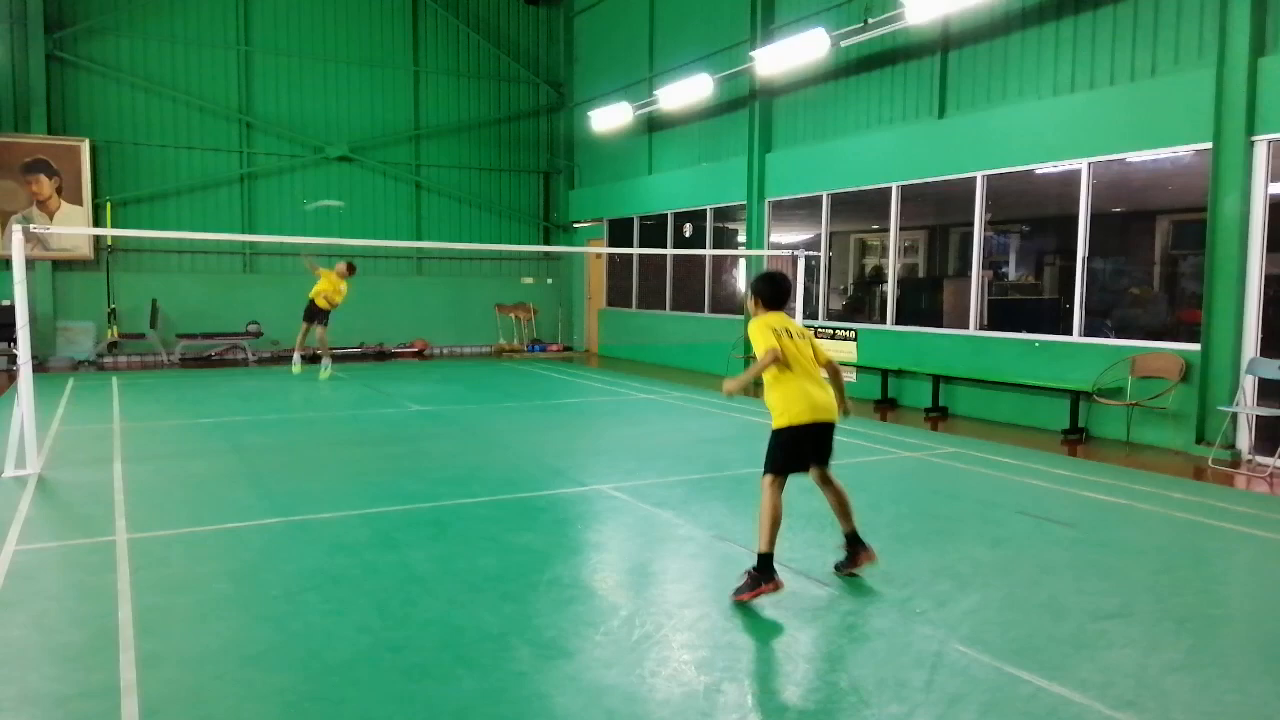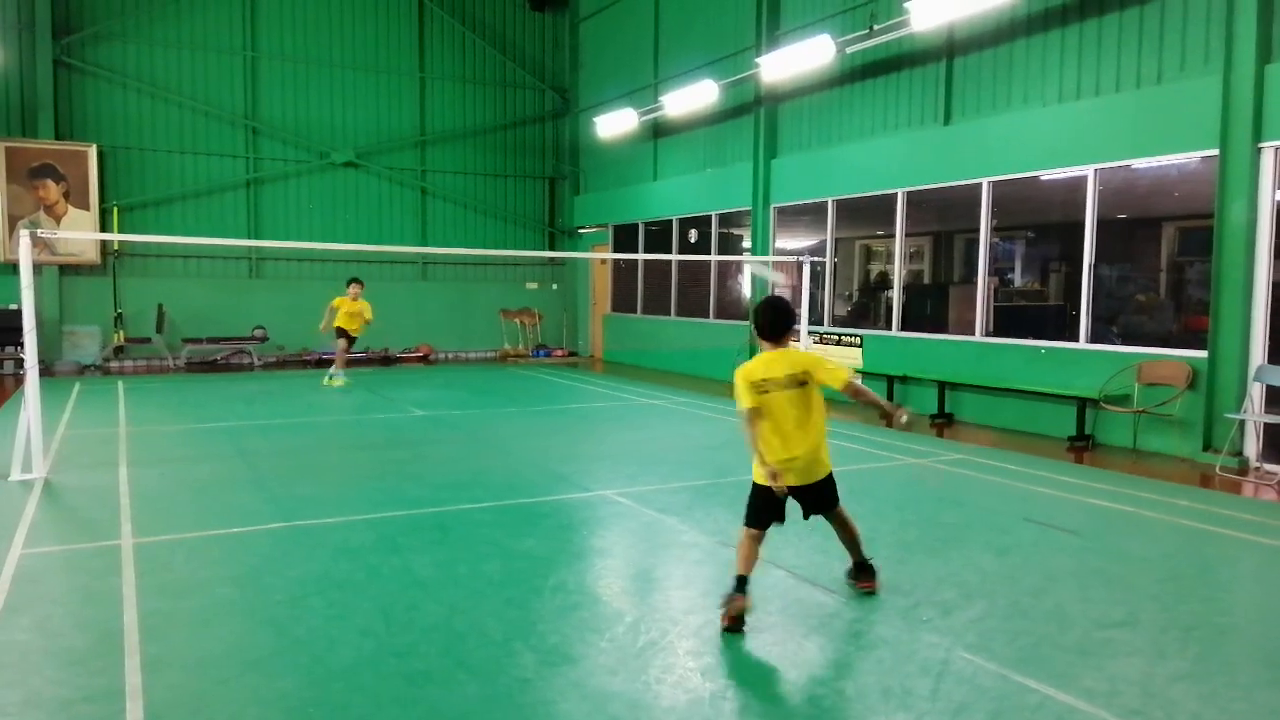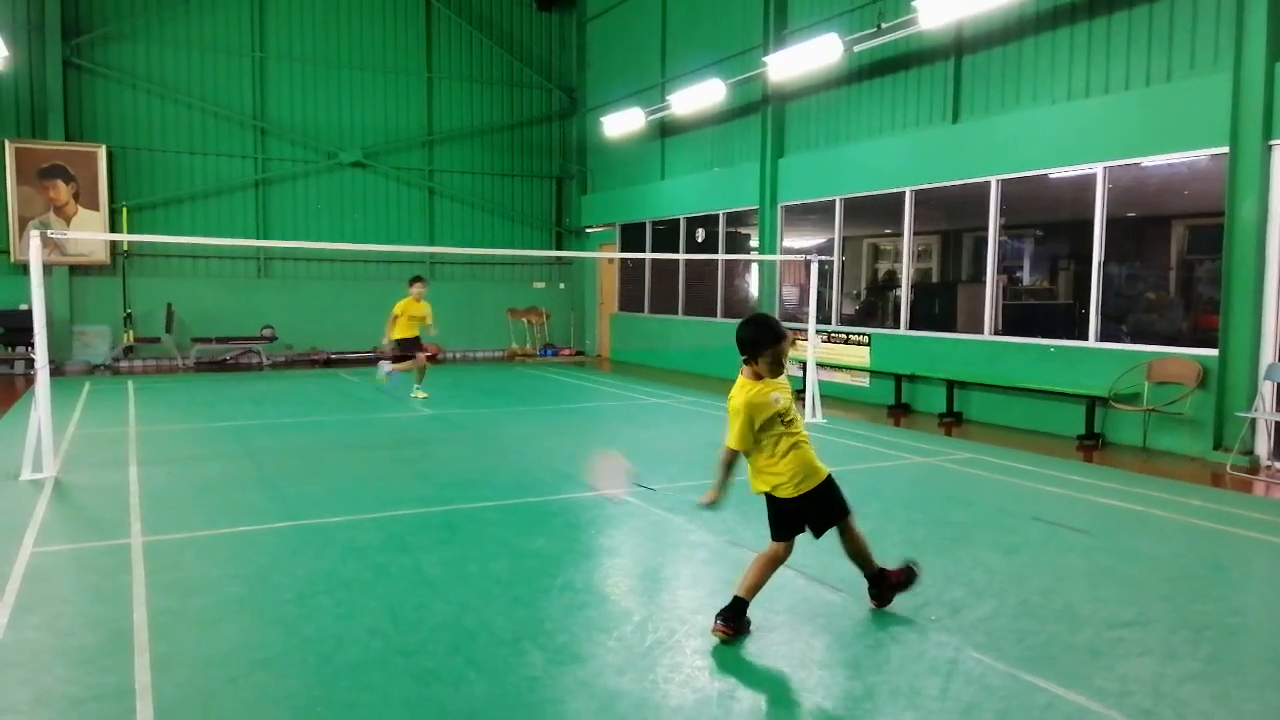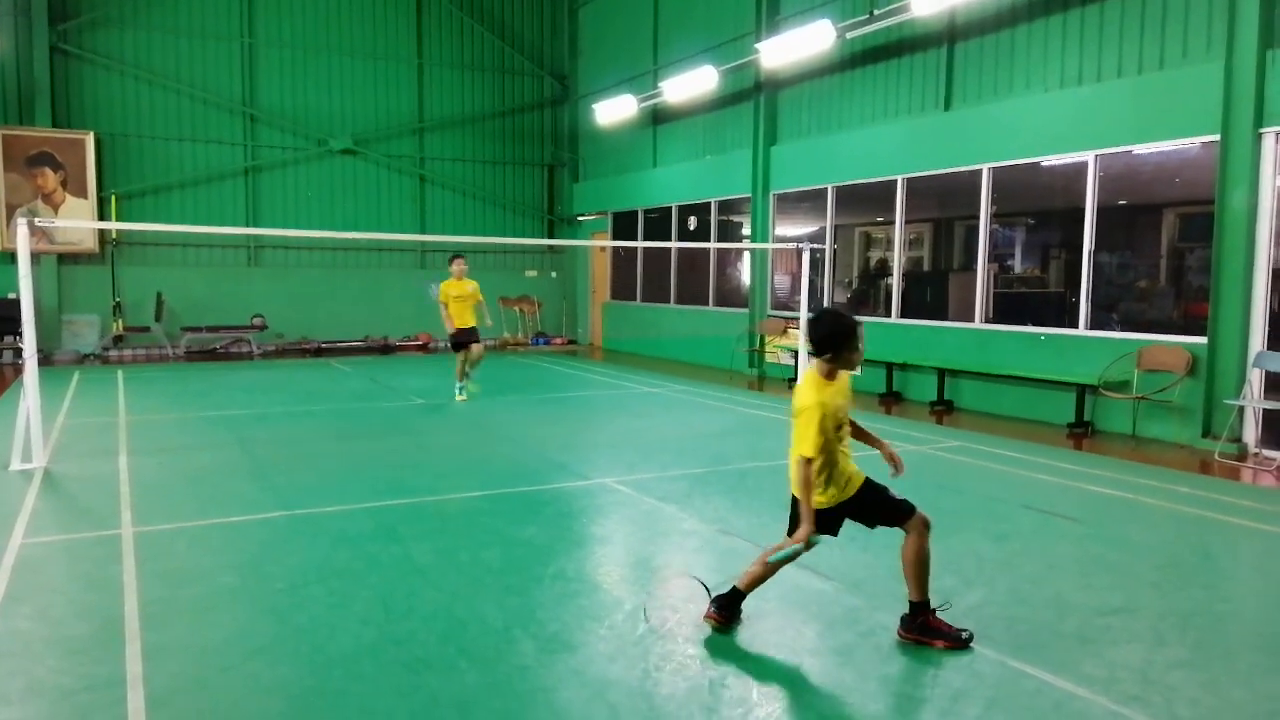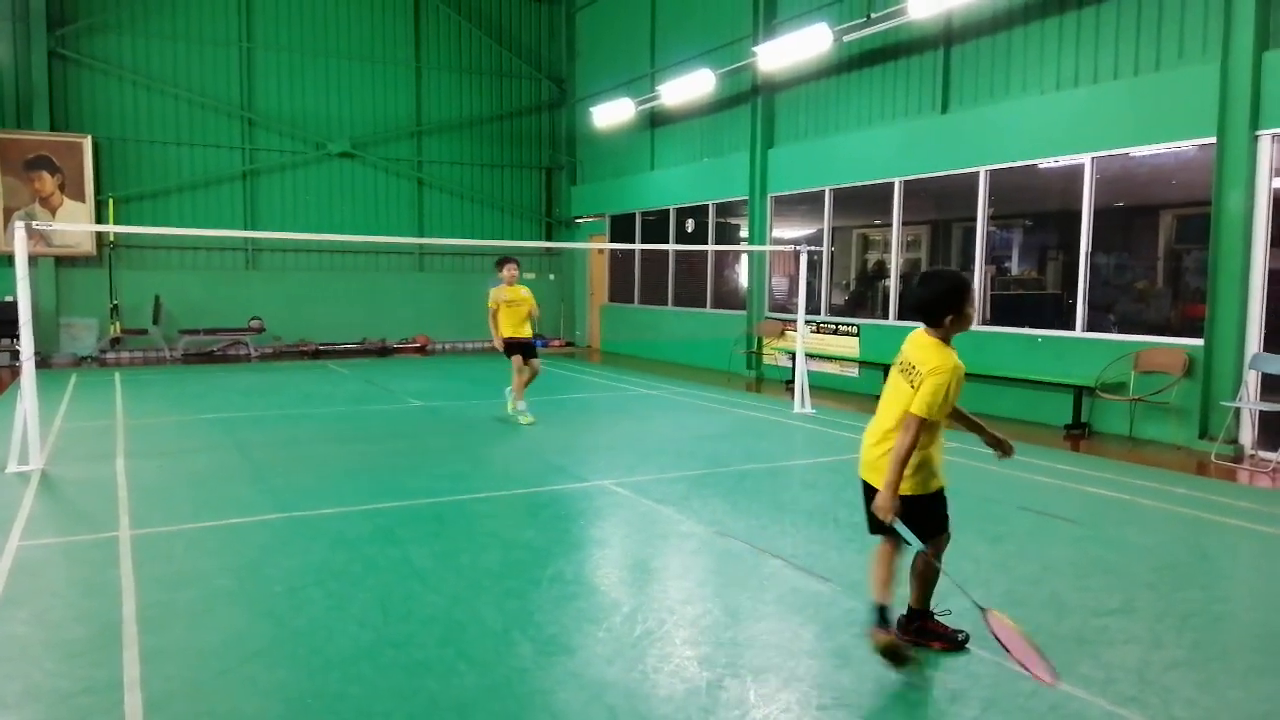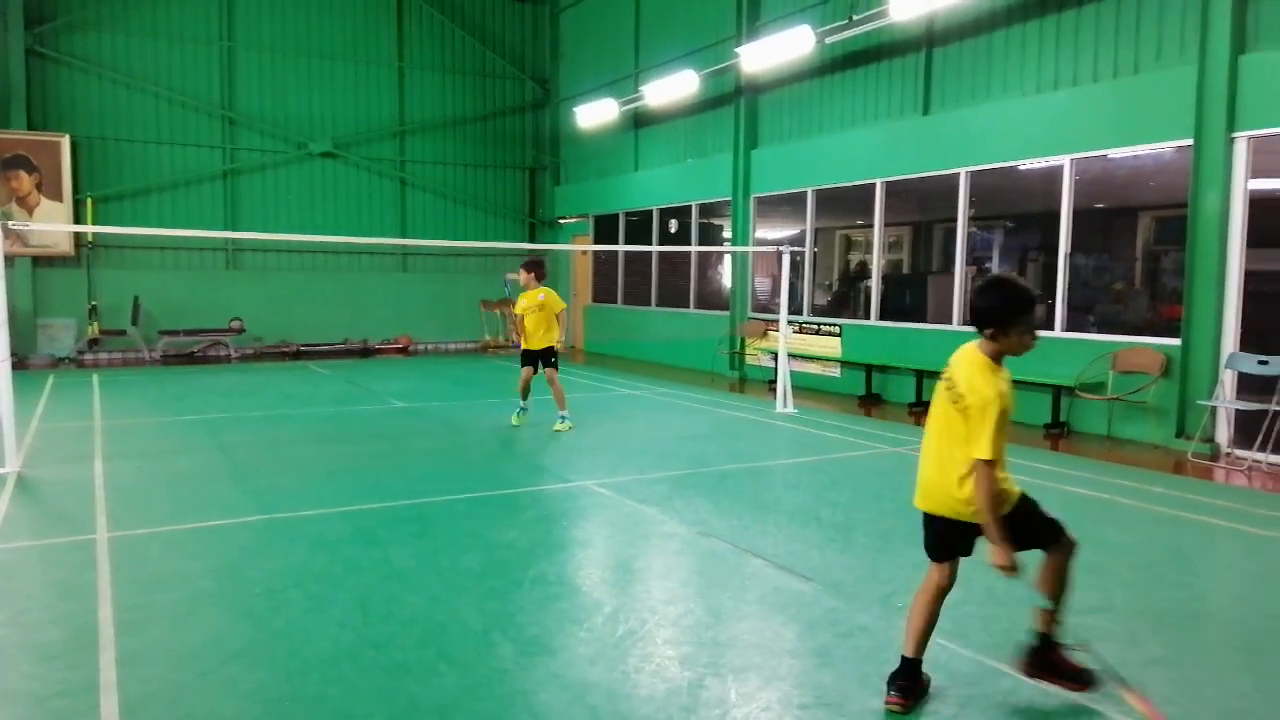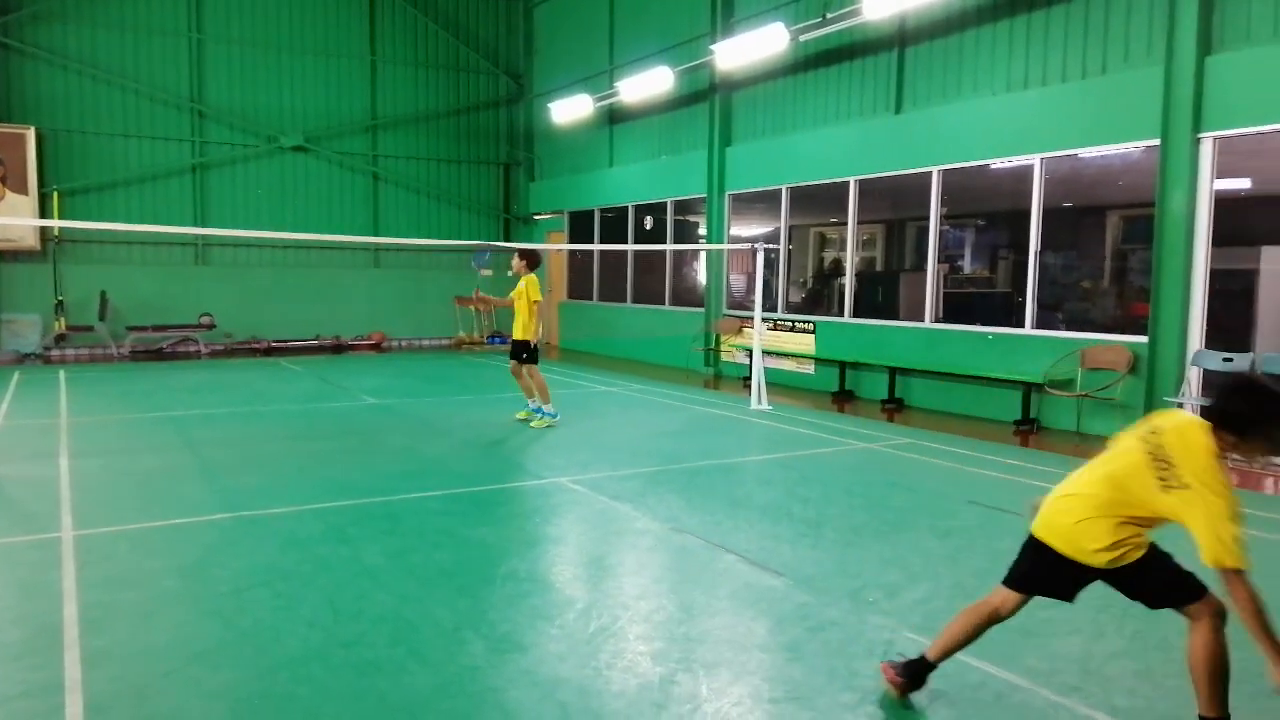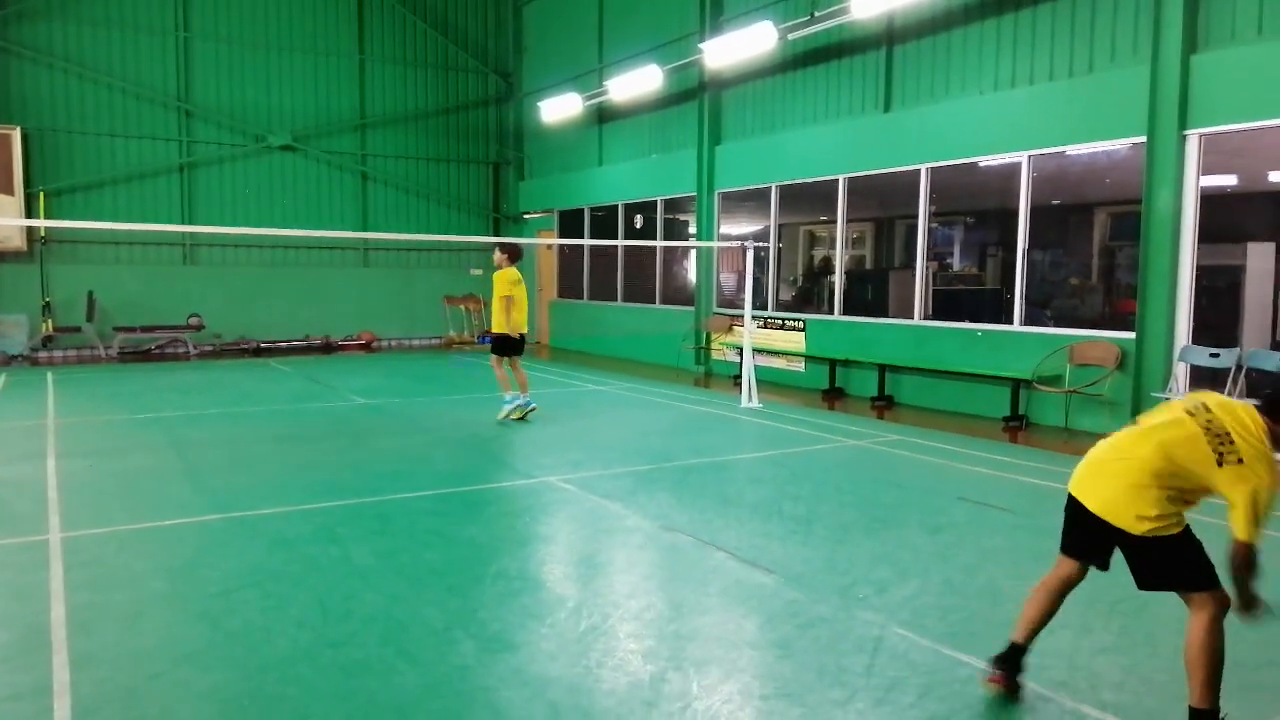
dt=0.4s
person 1, frame 1
left shoulder: (760, 325)
right shoulder: (798, 328)
left elbow: (772, 356)
right elbow: (832, 366)
left wrist: (740, 381)
right wrist: (842, 400)
left hip: (795, 415)
right hip: (824, 410)
left knee: (772, 483)
right knee: (822, 475)
left ankle: (764, 570)
right ankle: (855, 545)
person 1, frame 2
left shoulder: (745, 373)
right shoulder: (807, 359)
left elbow: (747, 421)
right elbow: (850, 386)
left wrist: (764, 464)
right wrist: (889, 409)
left hip: (774, 471)
right hip: (811, 464)
left knee: (751, 534)
right knee: (833, 513)
left ankle: (739, 590)
right ankle: (862, 571)
person 1, frame 3
left shoulder: (772, 376)
right shoulder: (744, 401)
right elbow: (733, 451)
right wrist: (718, 489)
left hip: (796, 476)
right hip: (794, 480)
left knee: (784, 545)
right knee: (841, 524)
left ankle: (747, 612)
right ankle: (871, 584)
person 1, frame 4
left shoulder: (833, 374)
right shoulder: (814, 402)
right elbow: (804, 462)
left wrist: (880, 445)
right wrist: (808, 520)
left hip: (835, 480)
right hip: (825, 487)
left knee: (794, 544)
right knee: (917, 525)
left ankle: (728, 602)
right ankle: (918, 619)
person 1, frame 5
left shoulder: (915, 341)
right shoulder: (946, 364)
right elbow: (912, 427)
left wrist: (986, 433)
right wrist: (891, 489)
left hip: (875, 460)
right hip: (908, 471)
left knee: (889, 540)
right knee: (934, 542)
left ankle: (883, 618)
right ankle: (918, 621)
person 1, frame 6
left shoulder: (964, 355)
right shoulder: (991, 392)
right elbow: (985, 471)
right wrist: (998, 542)
left hip: (933, 489)
right hip: (971, 496)
left knee: (939, 577)
right knee: (1060, 546)
left ankle: (905, 678)
right ankle: (1043, 649)
person 1, frame 7
left shoulder: (1173, 421)
right shoulder: (1210, 488)
left elbow: (1112, 452)
right elbow: (1236, 581)
left wrist: (1058, 498)
left hip: (1057, 512)
right hip: (1105, 539)
left knee: (1003, 604)
right knee: (1206, 614)
left ankle: (914, 671)
person 1, frame 8
left shoulder: (1211, 403)
left elbow: (1145, 433)
right elbow: (1243, 550)
right wrist: (1247, 598)
left hip: (1091, 477)
right hip: (1144, 507)
left knee: (1066, 571)
right knee: (1209, 605)
left ankle: (1010, 661)
